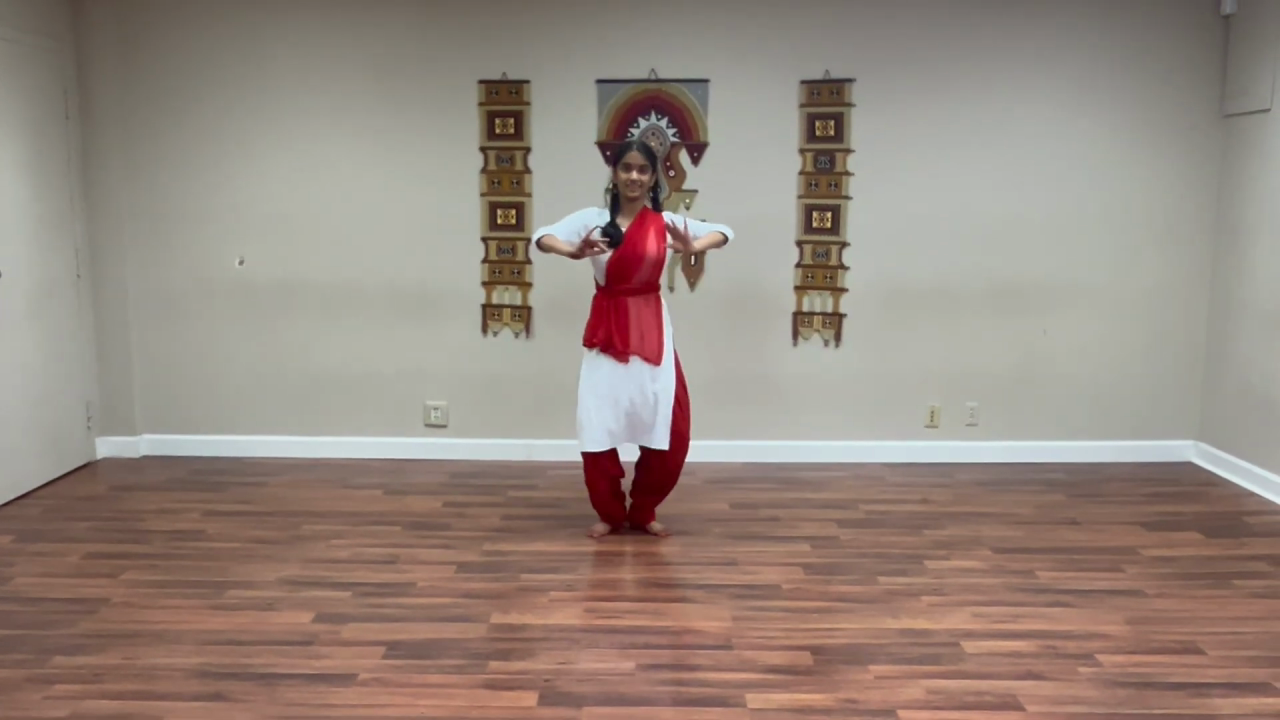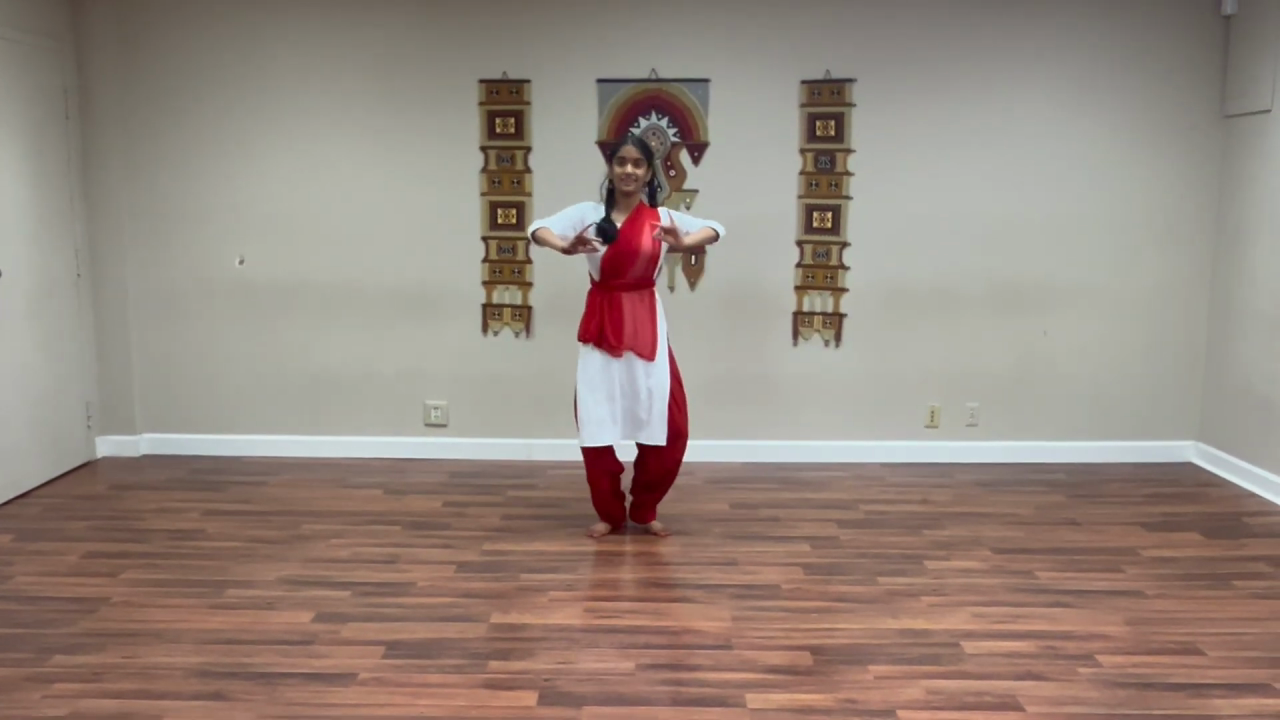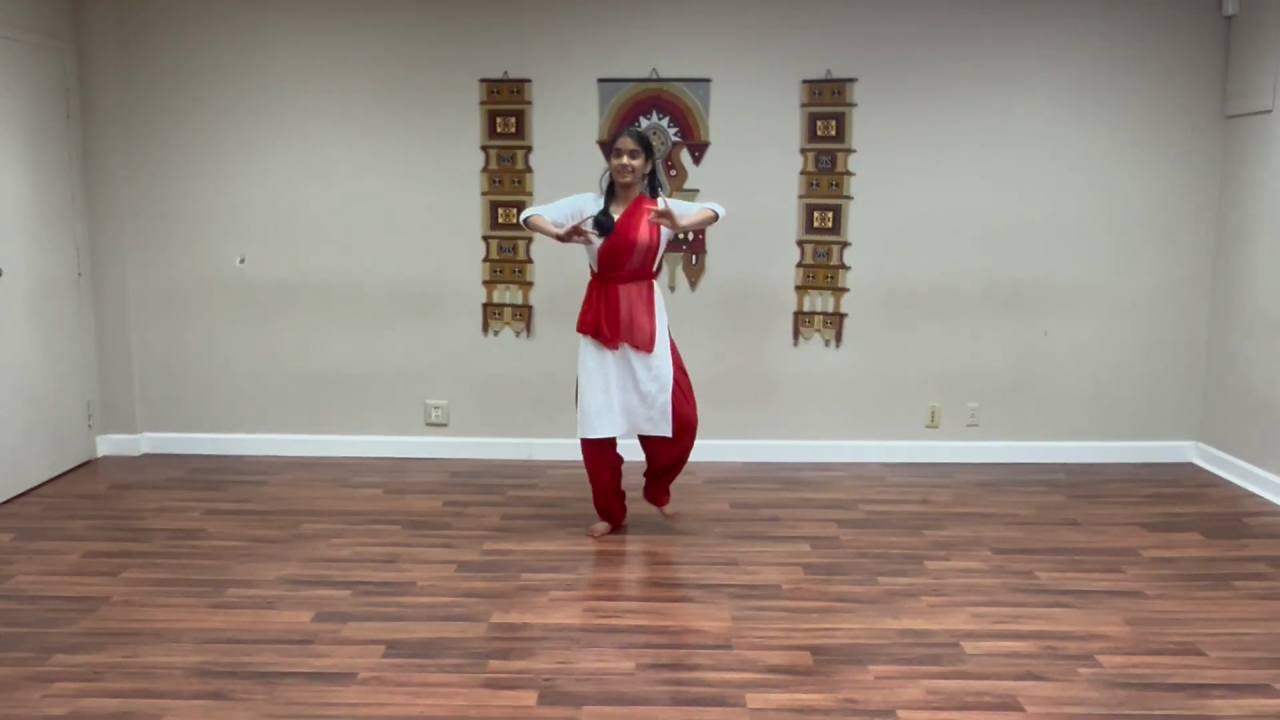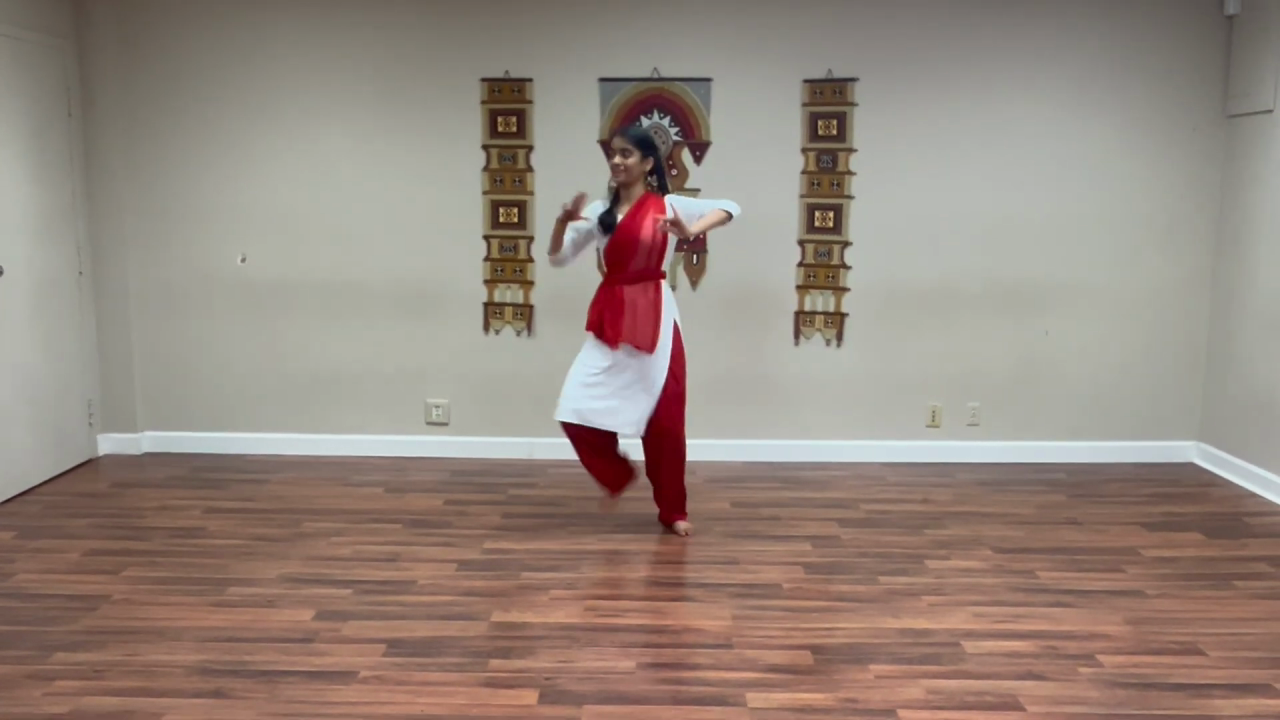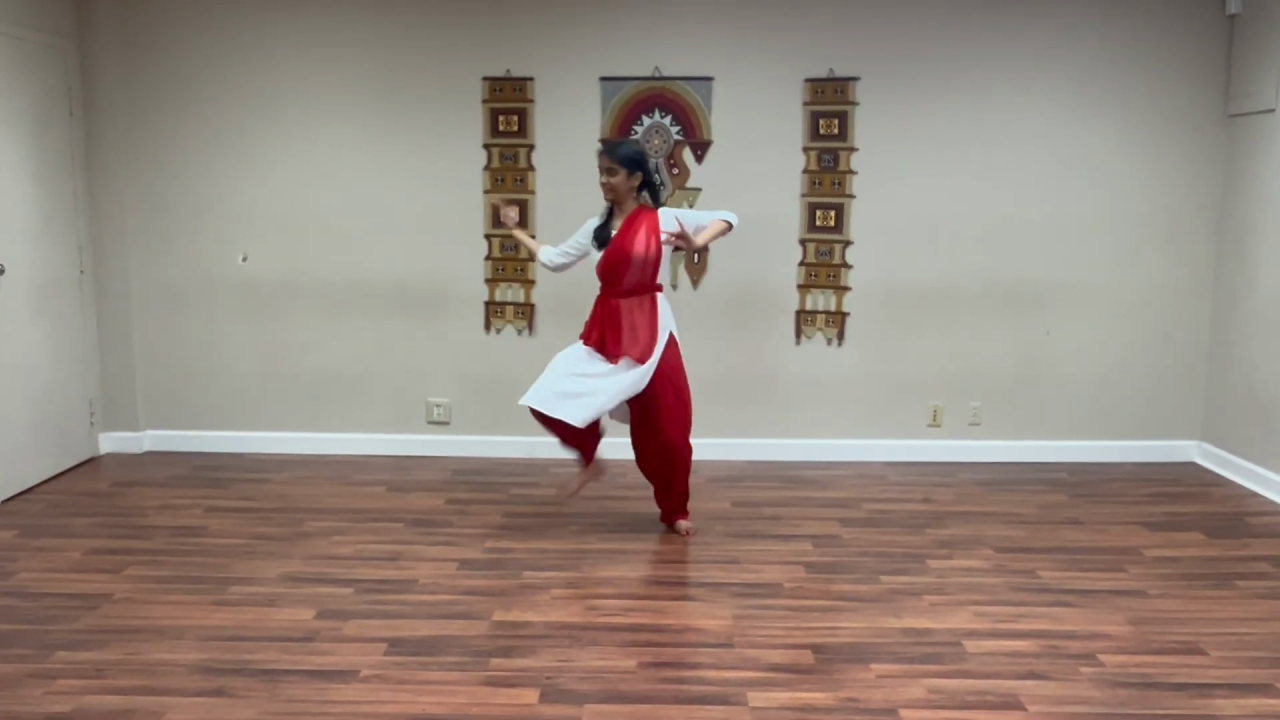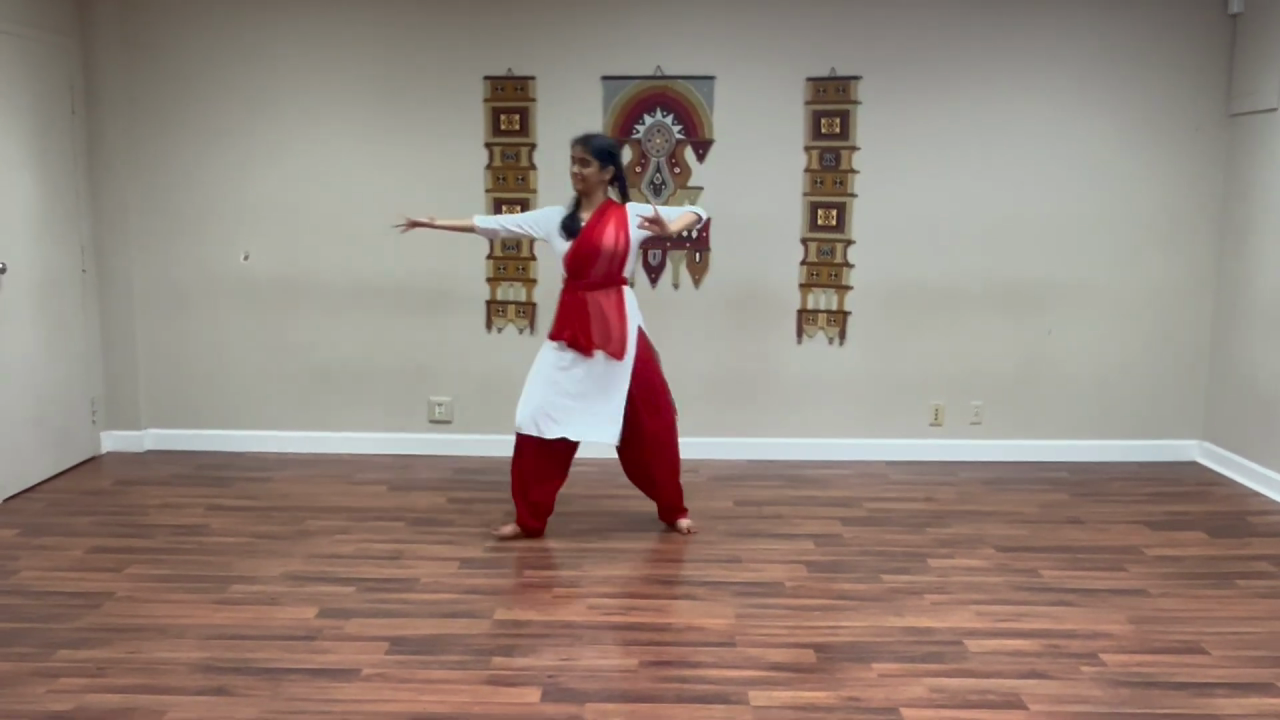
dt=0.2s
person 1, frame 1
left shoulder: (666, 223)
right shoulder: (592, 219)
left elbow: (723, 231)
right elbow: (542, 236)
left wrist: (694, 246)
right wrist: (574, 251)
left hip: (652, 332)
right hip: (606, 334)
left knee: (671, 434)
right knee: (597, 432)
left ankle: (643, 511)
right ankle: (610, 513)
person 1, frame 2
left shoulder: (661, 218)
right shoulder: (588, 213)
left elbow: (715, 228)
right elbow: (538, 229)
left wrist: (684, 244)
right wrist: (565, 247)
left hip: (646, 326)
right hip: (601, 328)
left knee: (668, 428)
right knee: (597, 427)
left ankle: (644, 509)
right ankle: (610, 512)
person 1, frame 3
left shoulder: (660, 208)
right shoulder: (586, 205)
left elbow: (715, 210)
right elbow: (530, 216)
left wrist: (681, 225)
right wrist: (560, 234)
left hip: (647, 319)
right hip: (601, 319)
left knee: (677, 416)
right knee: (597, 421)
left ankle: (658, 489)
right ankle: (610, 512)
person 1, frame 4
left shoulder: (669, 207)
right shoulder: (598, 211)
left elbow: (727, 208)
right elbow: (557, 258)
left wrist: (691, 231)
right wrist: (565, 222)
left hip: (655, 318)
right hip: (609, 319)
left knee: (664, 422)
right knee: (578, 411)
left ankle: (673, 511)
right ankle: (616, 475)
person 1, frame 5
left shoulder: (665, 219)
right shoulder: (596, 228)
left elbow: (727, 218)
right elbow: (554, 259)
left wrist: (697, 242)
right wrist: (516, 231)
left hip: (651, 332)
right hip: (604, 331)
left knee: (668, 431)
right knee: (548, 399)
left ankle: (675, 511)
right ankle: (589, 460)
person 1, frame 6
left shoulder: (634, 215)
right shoulder: (556, 219)
left elbow: (697, 213)
right elbow: (496, 225)
left wrist: (670, 230)
right wrist: (437, 224)
left hip: (619, 327)
right hip: (572, 329)
left knee: (652, 424)
right knee: (538, 419)
left ankle: (673, 509)
right ankle: (529, 518)
